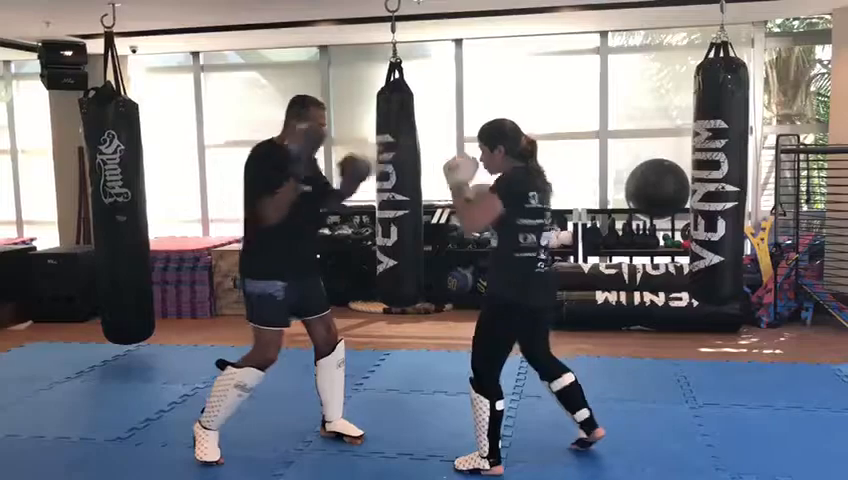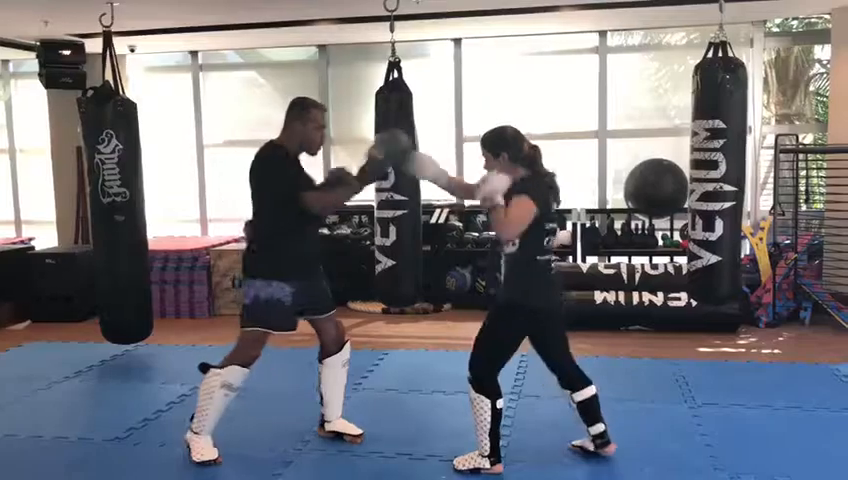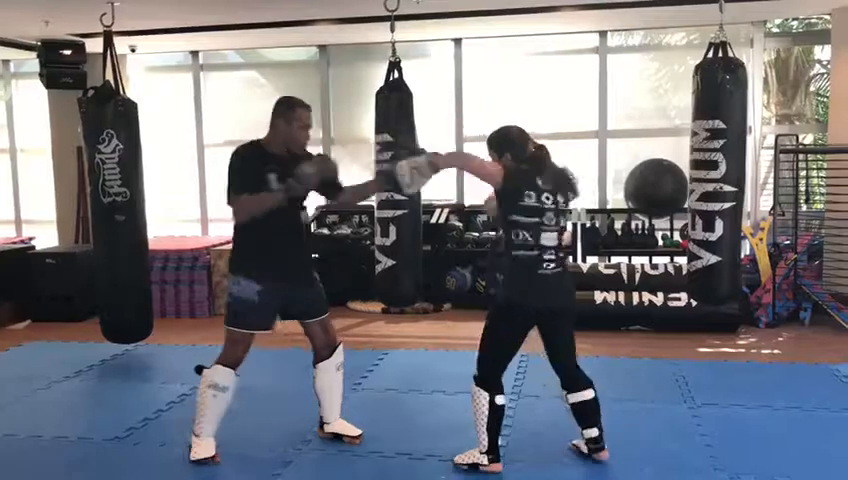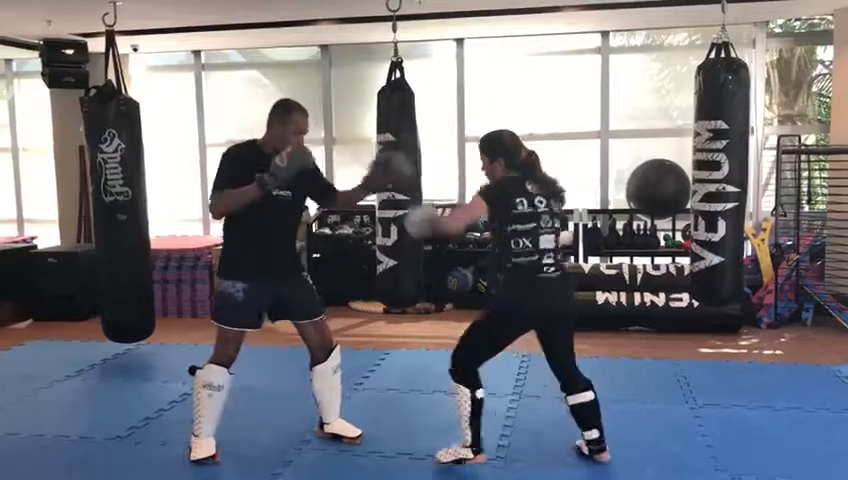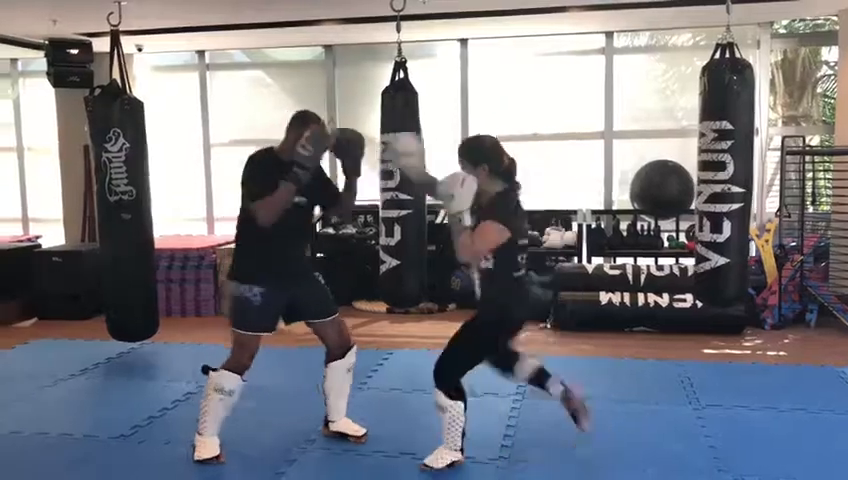
dt=0.2s
person 1, frame 1
left shoulder: (304, 160)
right shoulder: (264, 157)
left elbow: (329, 202)
right elbow: (271, 216)
left wrist: (351, 181)
right wrist: (298, 174)
left hip: (302, 268)
right hip: (266, 272)
left knee: (329, 339)
right knee: (266, 354)
left ankle: (332, 420)
right ankle: (206, 429)
person 1, frame 2
left shoulder: (287, 159)
right shoulder: (272, 160)
right elbow: (317, 204)
left wrist: (344, 180)
right wrist: (365, 177)
left hip: (302, 269)
right hip: (272, 273)
left knee: (336, 338)
right knee: (247, 352)
left ankle: (331, 420)
right ankle: (199, 432)
person 1, frame 3
left shoulder: (301, 159)
right shoulder: (247, 157)
left elbow: (340, 196)
right elbow: (241, 213)
left wrist: (383, 181)
right wrist: (287, 189)
left hip: (297, 270)
right hip: (255, 273)
left knee: (326, 342)
right knee: (234, 353)
left ankle: (331, 421)
right ankle: (202, 437)
person 1, frame 4
left shoulder: (300, 165)
right shoulder: (239, 157)
left elbow: (336, 201)
right elbow: (218, 208)
left wrist: (372, 184)
right wrist: (265, 182)
left hip: (288, 270)
right hip: (242, 274)
left knee: (322, 343)
right knee: (225, 353)
left ankle: (331, 421)
right ankle: (202, 438)
person 1, frame 5
left shoulder: (313, 171)
right shoulder: (260, 163)
left elbow: (341, 209)
right elbow: (263, 216)
left wrist: (351, 174)
right wrist: (298, 175)
left hip: (299, 272)
right hip: (257, 278)
left knee: (341, 342)
right knee: (241, 358)
left ankle: (336, 420)
right ankle: (206, 437)
person 2, frame 1
left shoulder: (512, 181)
right shoulder: (533, 178)
left elbow: (472, 225)
left wrist: (459, 187)
right wrist: (474, 193)
left hip: (510, 294)
right hip: (541, 291)
left knee: (484, 373)
right knee: (541, 357)
left ankle: (490, 458)
right ankle: (590, 427)
person 2, frame 2
left shoulder: (530, 188)
right shoulder: (524, 183)
left elbow: (505, 231)
right elbow: (472, 191)
left wrist: (493, 199)
right wrist: (437, 175)
left hip: (520, 298)
right hip: (545, 296)
left knee: (482, 373)
right knee: (563, 364)
left ankle: (489, 457)
right ankle: (601, 439)
person 2, frame 3
left shoulder: (513, 180)
right shoulder: (557, 182)
left elbow: (464, 161)
left wrist: (424, 164)
left hip: (520, 295)
right hip: (560, 294)
left knee: (487, 373)
right knee: (568, 368)
left ankle: (488, 455)
right ankle: (596, 443)
person 2, frame 4
left shoulder: (500, 190)
right shoulder: (547, 188)
left elbow: (453, 225)
left wrist: (427, 221)
left hip: (518, 300)
right hip: (557, 297)
left knee: (463, 363)
right knee: (567, 369)
left ankle: (470, 447)
right ankle: (596, 444)
person 2, frame 5
left shoulder: (502, 208)
right shoulder: (497, 195)
left elbow: (467, 253)
right elbow: (442, 189)
left wrist: (457, 210)
right wrist: (419, 174)
left hip: (500, 308)
right hip: (510, 301)
left knee: (446, 372)
right knee: (500, 357)
left ankle: (452, 449)
right ankle: (565, 396)
